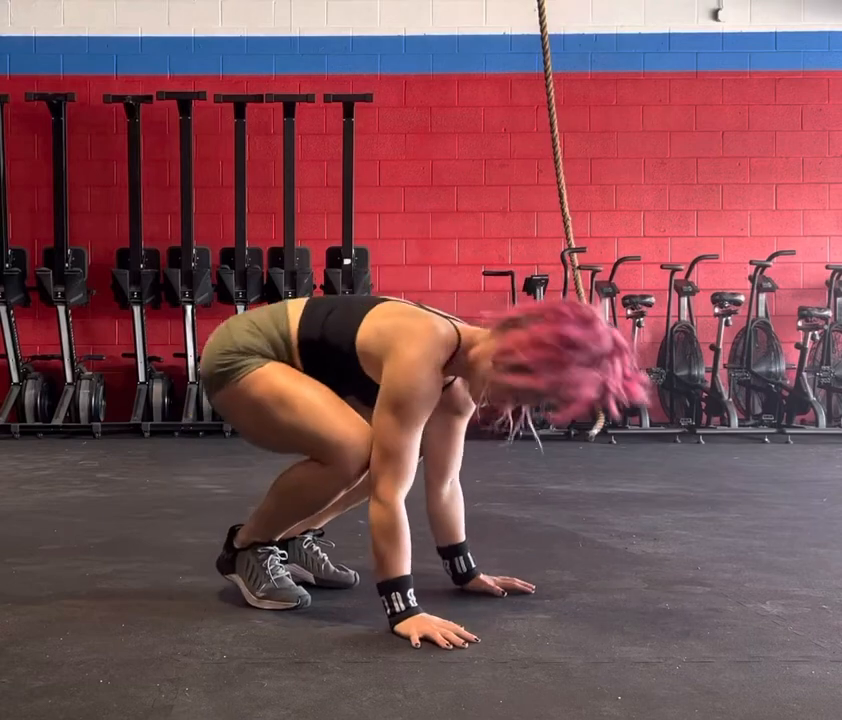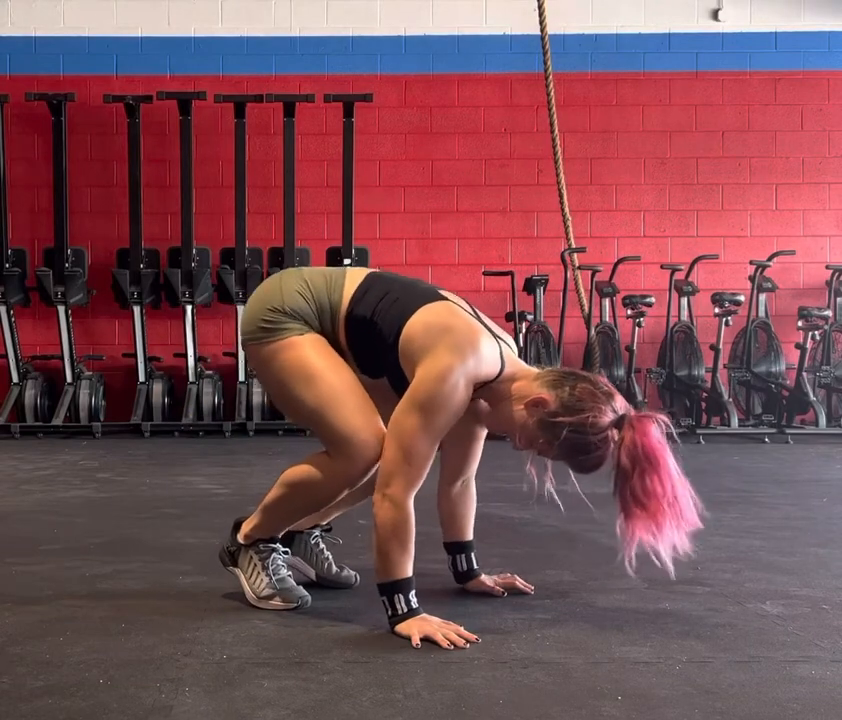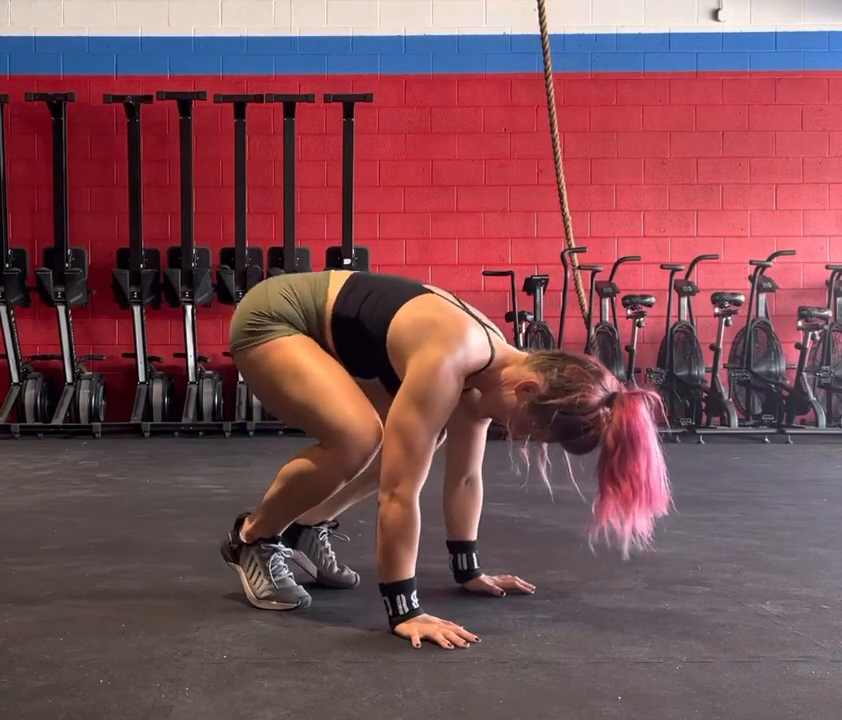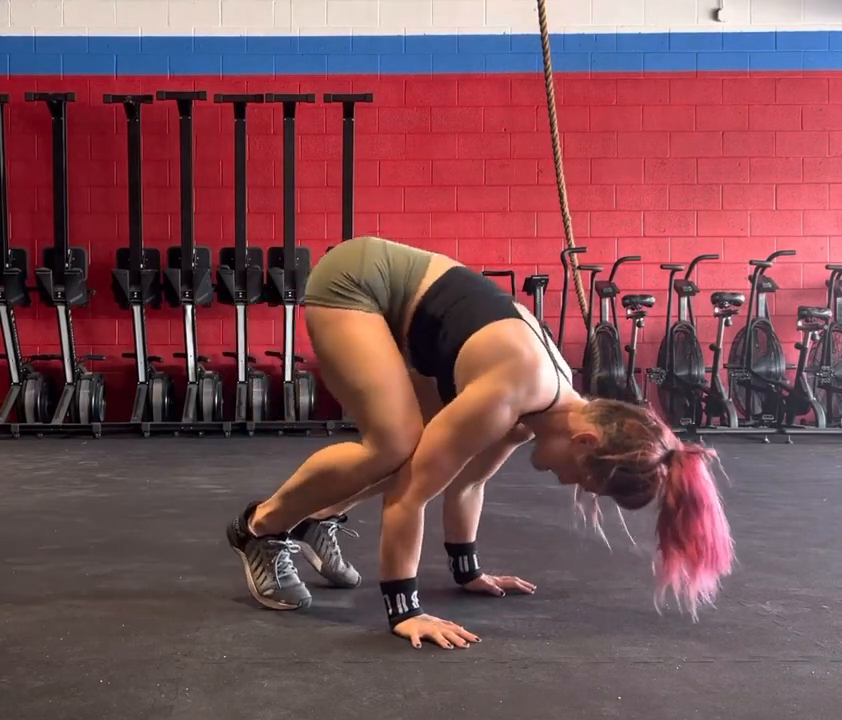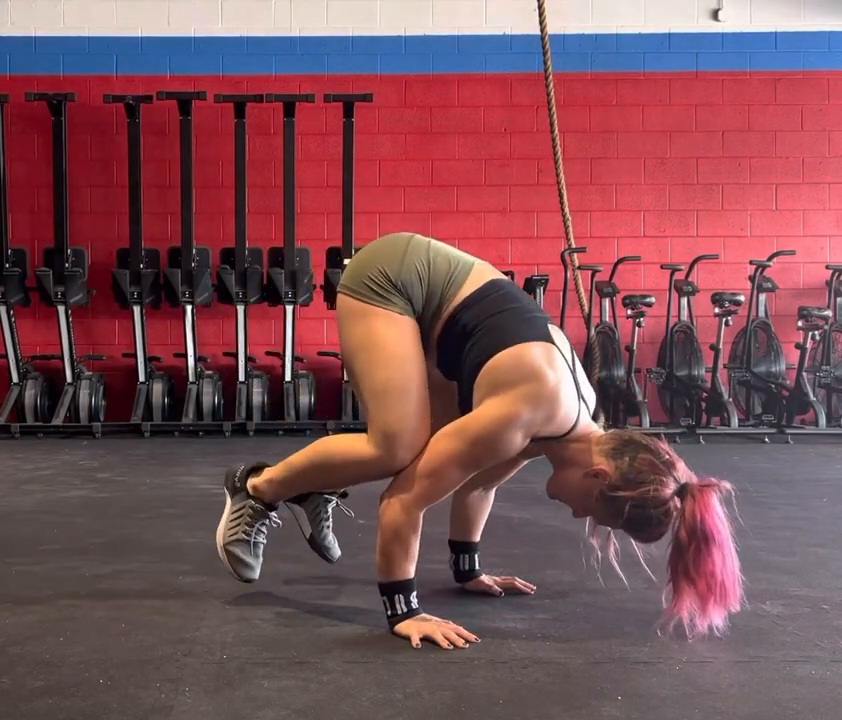
dt=1s
person 1, frame 1
left shoulder: (467, 366)
right shoulder: (422, 360)
left elbow: (442, 480)
right elbow: (387, 494)
left wrist: (465, 572)
right wrist: (404, 610)
left hip: (292, 359)
right hip: (241, 353)
left knee: (394, 450)
right knee: (353, 451)
left ankle: (293, 537)
right ankle: (247, 549)
person 1, frame 2
left shoulder: (499, 374)
right shoulder: (456, 371)
left elbow: (457, 478)
right elbow: (395, 490)
left wrist: (468, 571)
right wrist: (405, 611)
left hip: (332, 320)
right hip: (285, 310)
left knee: (401, 451)
right knee: (364, 451)
left ankle: (300, 533)
right ankle: (252, 539)
person 1, frame 3
left shoulder: (490, 364)
right shoulder: (447, 362)
left elbow: (465, 475)
right elbow: (400, 490)
left wrist: (468, 569)
right wrist: (404, 610)
left hip: (323, 329)
right hip: (273, 318)
left knee: (421, 436)
right knee: (357, 440)
left ankle: (306, 527)
right ankle: (252, 538)
person 1, frame 4
left shoulder: (551, 400)
right shoulder: (511, 393)
left elbow: (466, 477)
right elbow: (411, 491)
left wrist: (467, 570)
right wrist: (404, 610)
left hip: (391, 290)
right hip: (356, 279)
left knee: (427, 448)
right knee: (395, 448)
left ankle: (316, 519)
right ankle: (261, 528)
person 1, frame 5
left shoulder: (573, 418)
right shoulder: (529, 413)
left elbow: (477, 478)
right elbow: (407, 494)
left wrist: (468, 568)
right wrist: (402, 610)
left hip: (433, 281)
right hip: (393, 274)
left knee: (439, 450)
right knee: (398, 450)
left ankle: (316, 489)
right ankle: (256, 489)
